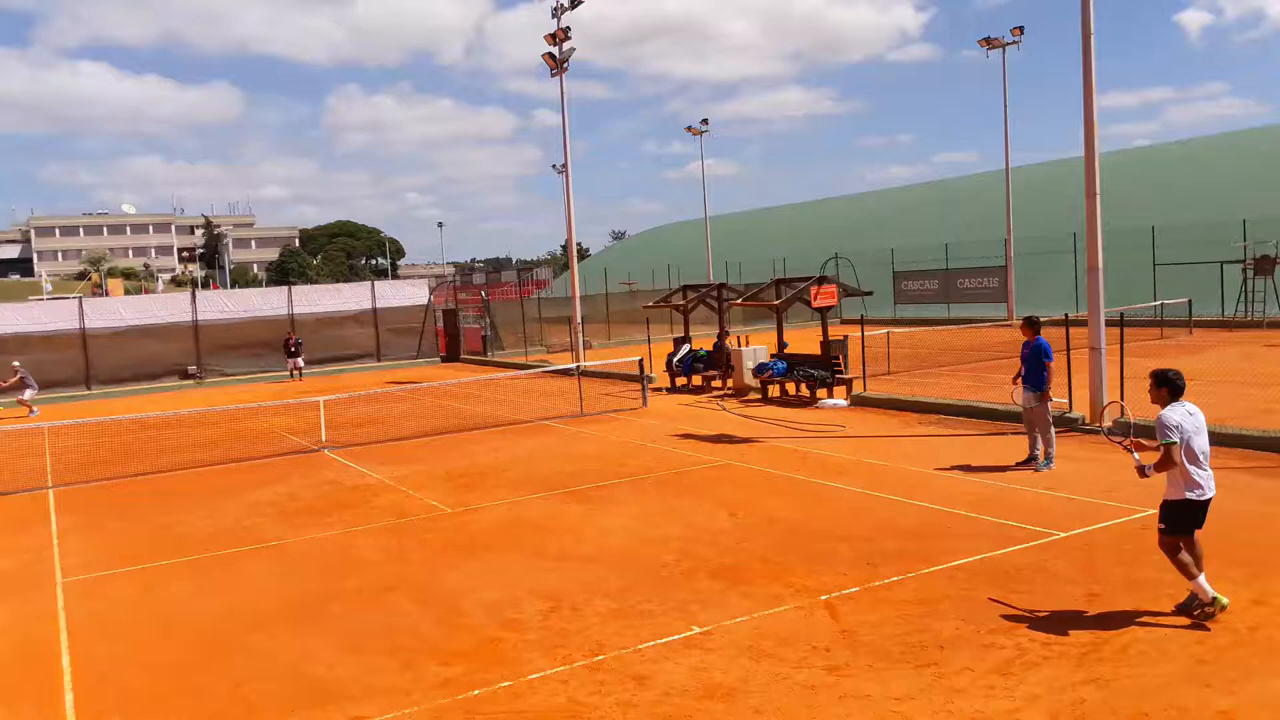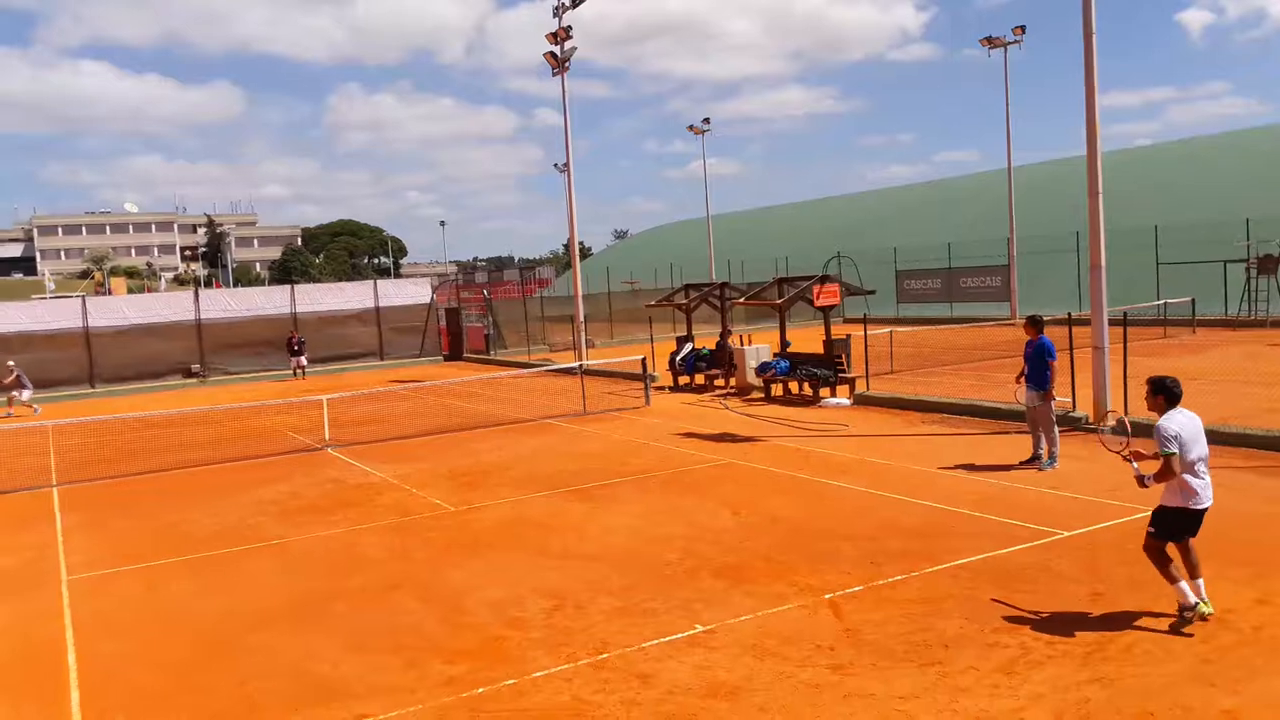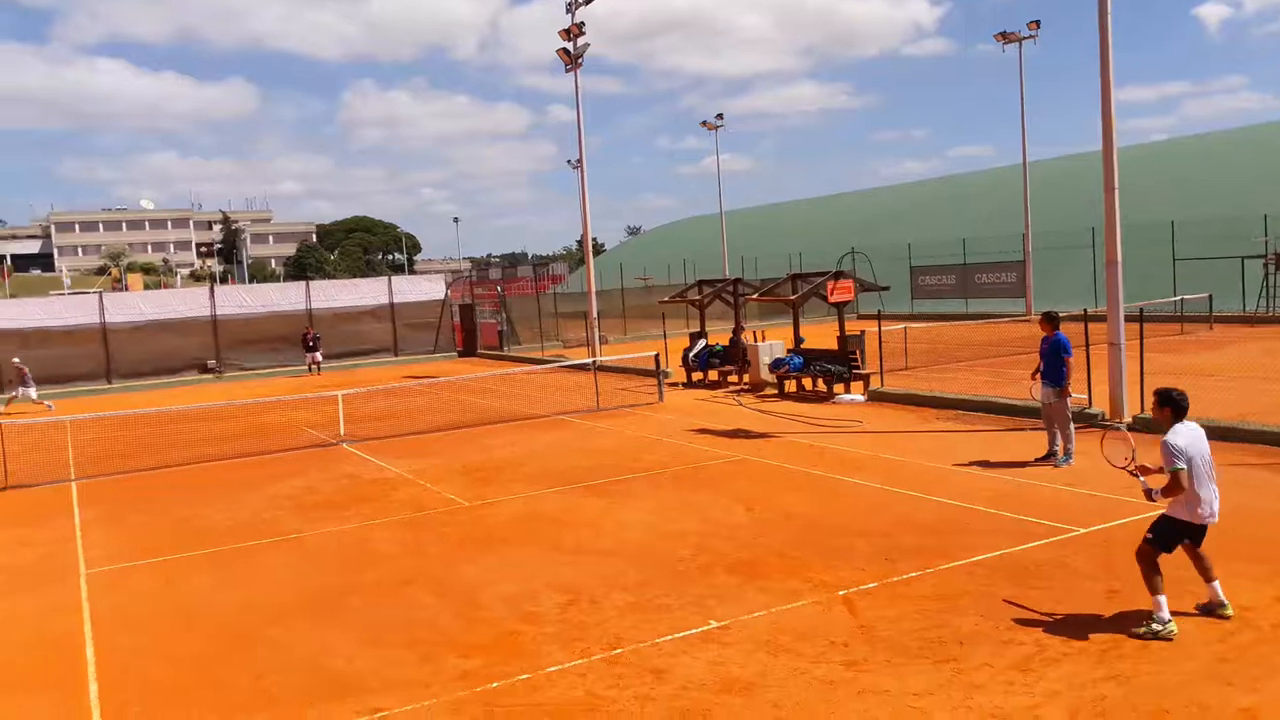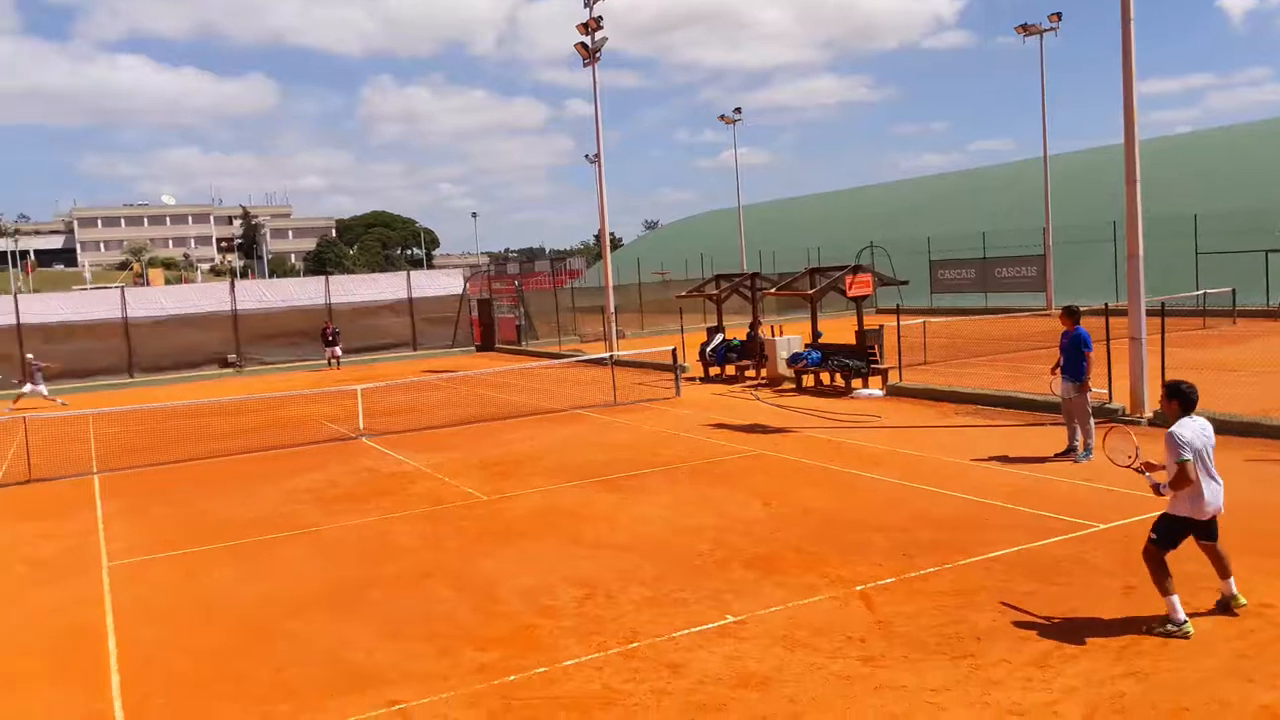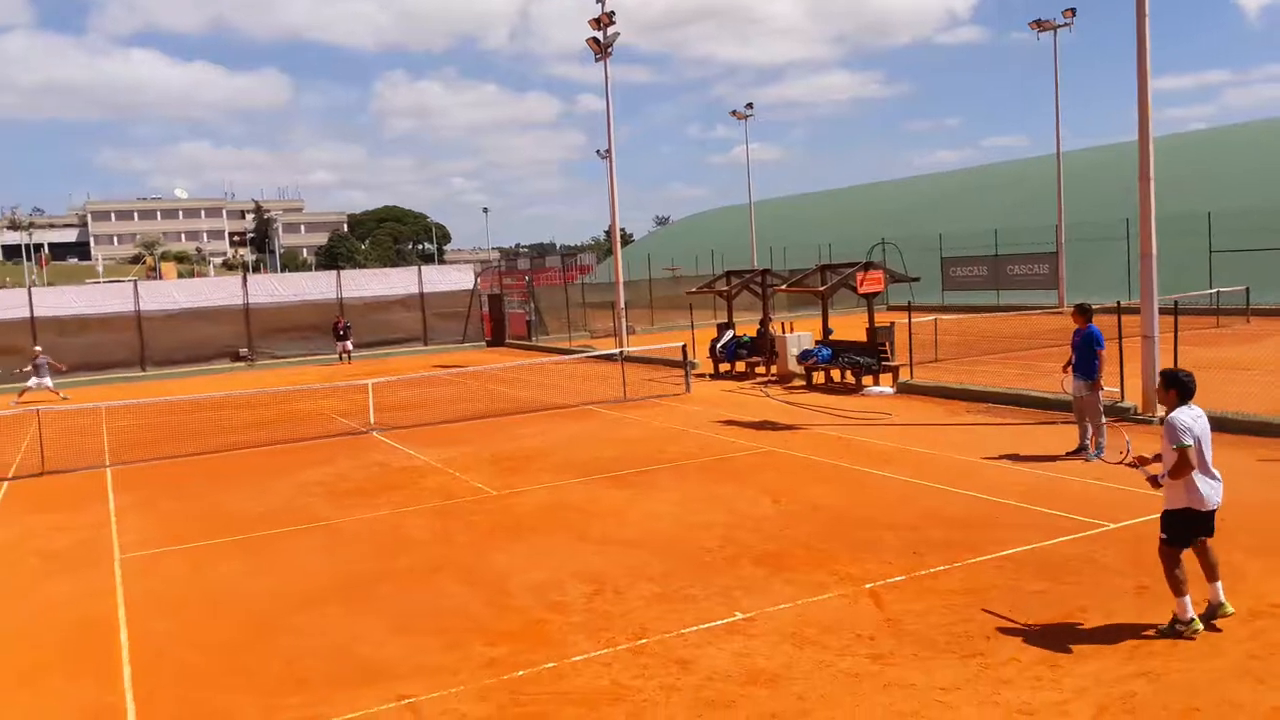
dt=0.1s
person 1, frame 1
left shoulder: (1167, 418)
right shoulder: (1194, 411)
left elbow: (1172, 461)
left wrist: (1148, 470)
right wrist: (1152, 446)
left hip: (1184, 492)
right hip: (1205, 487)
left knee: (1169, 544)
right knee: (1188, 537)
left ankle: (1210, 597)
right ankle: (1200, 596)
person 1, frame 2
left shoulder: (1165, 427)
right shoulder: (1192, 417)
left elbow: (1171, 470)
left wrist: (1146, 480)
right wrist: (1150, 455)
left hip: (1181, 498)
right hip: (1201, 494)
left knee: (1153, 546)
right knee: (1182, 542)
left ankle: (1190, 602)
right ankle: (1199, 600)
person 1, frame 3
left shoulder: (1171, 441)
right shoulder: (1197, 430)
left elbow: (1179, 485)
left wrist: (1155, 494)
right wrist: (1155, 470)
left hip: (1184, 511)
right hip: (1207, 506)
left knee: (1145, 554)
right knee: (1193, 548)
left ankle: (1162, 620)
right ankle: (1218, 601)
person 1, frame 4
left shoulder: (1176, 433)
right shoulder: (1204, 425)
left elbow: (1186, 477)
left wrist: (1162, 488)
right wrist: (1161, 466)
left hip: (1187, 507)
right hip: (1211, 501)
left knee: (1152, 554)
right knee: (1209, 544)
left ankle: (1178, 620)
right ankle: (1232, 596)
person 1, frame 5
left shoulder: (1175, 420)
right shoulder: (1196, 413)
left elbow: (1188, 463)
left wrist: (1161, 479)
right wrist: (1153, 459)
left hip: (1187, 499)
right hip: (1208, 495)
left knee: (1169, 553)
right knee: (1201, 543)
left ankle: (1186, 619)
right ankle: (1219, 602)
